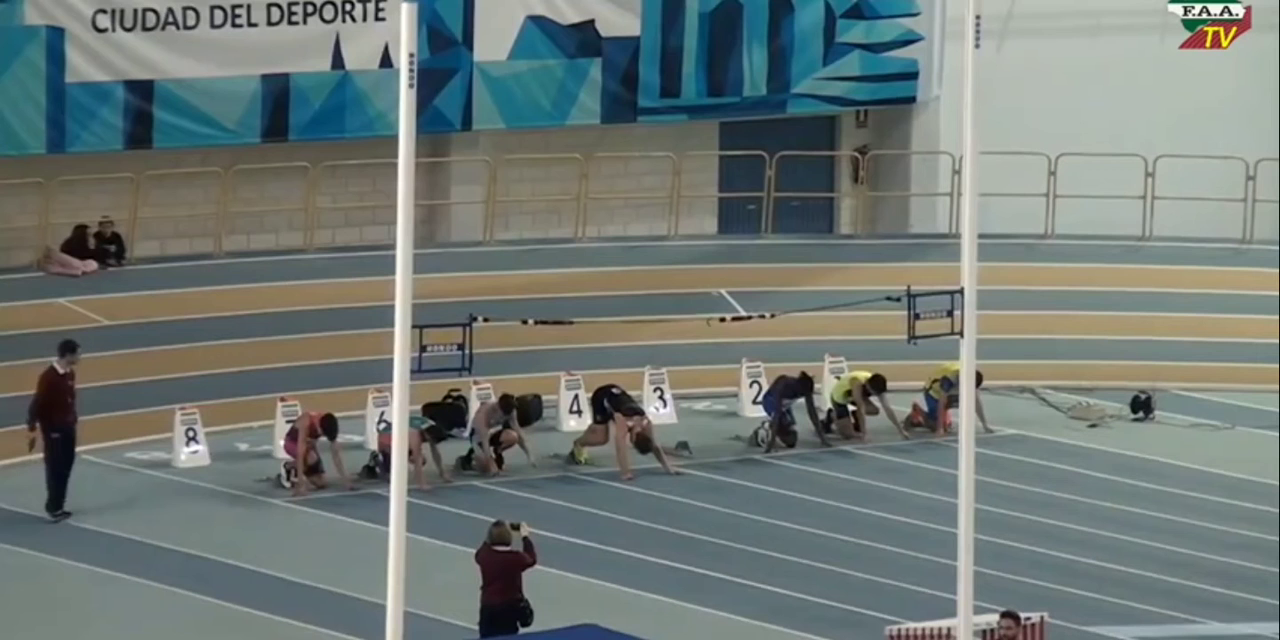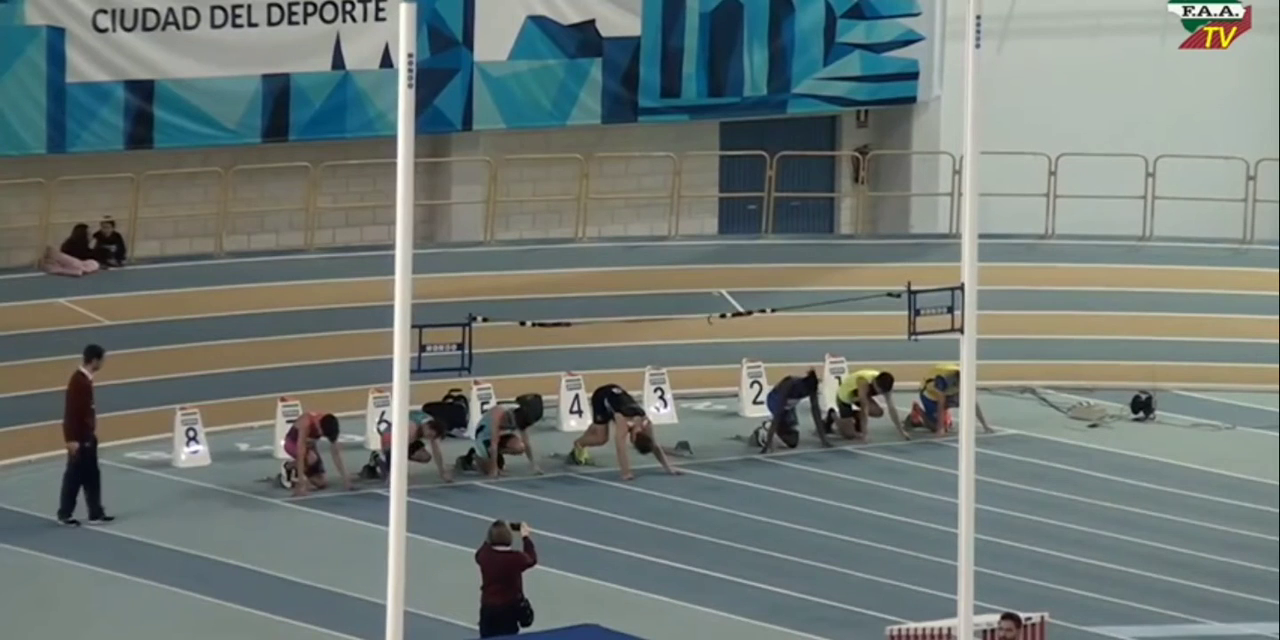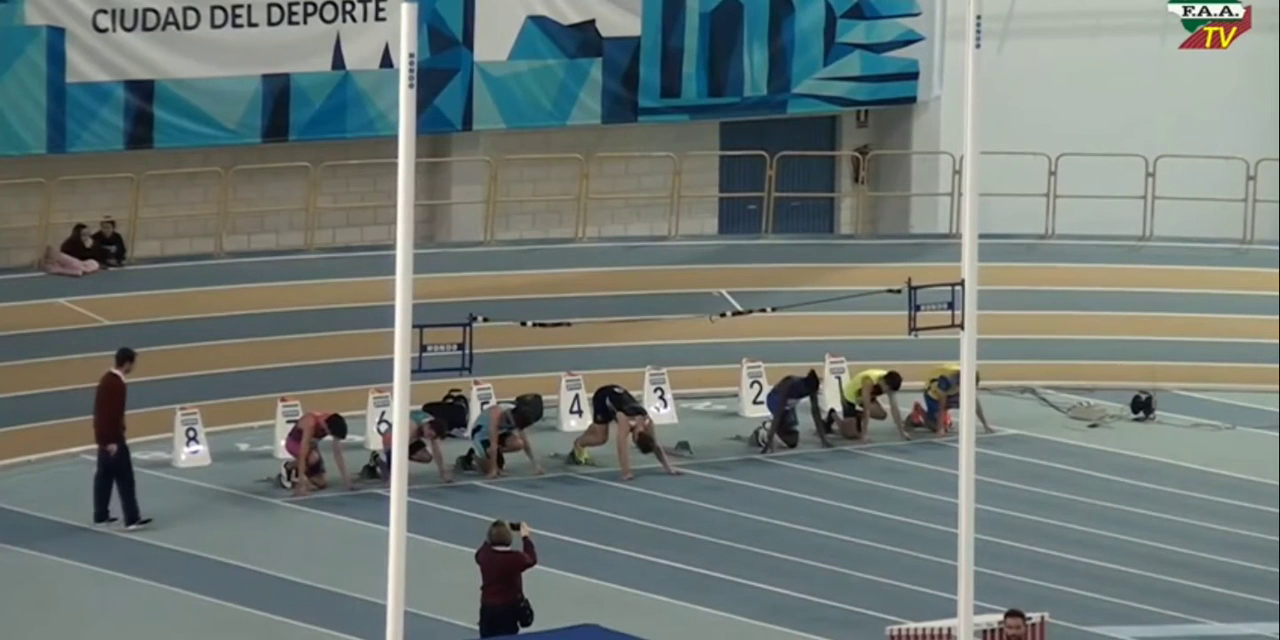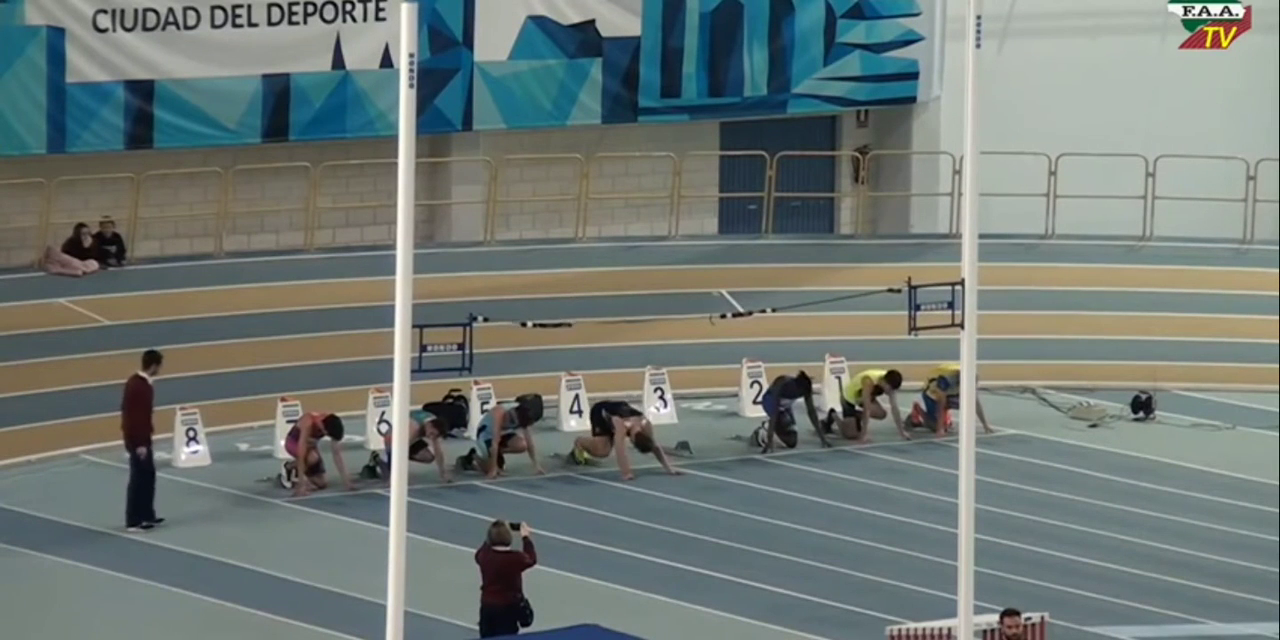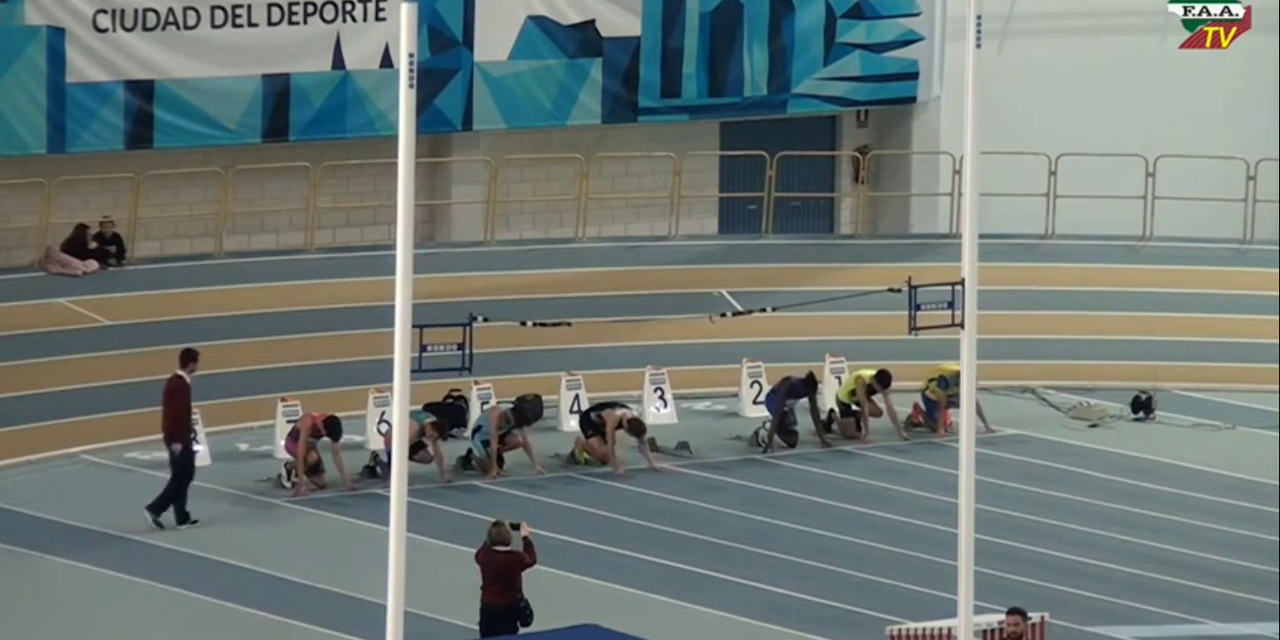
dt=0.7s
person 1, frame 1
left shoulder: (70, 374)
right shoulder: (48, 377)
right elbow: (37, 404)
left wrist: (74, 421)
right wrist: (32, 428)
left hip: (68, 427)
right hip: (53, 429)
left knee: (65, 467)
right knee: (55, 468)
left ankle: (56, 506)
right ankle: (54, 508)
person 1, frame 2
left shoulder: (86, 379)
right shoulder: (78, 381)
right elbow: (71, 412)
right wrist: (72, 439)
left hip: (87, 434)
right hip: (79, 437)
left knee: (92, 474)
right knee: (75, 475)
left ankle: (96, 513)
right ankle: (64, 514)
person 1, frame 3
left shoulder: (107, 379)
right shoulder: (116, 384)
right elbow: (112, 414)
right wrist: (112, 441)
left hip: (103, 435)
right hip: (112, 437)
left knee: (104, 475)
right knee: (125, 477)
left ankle: (101, 516)
right ankle: (132, 519)
person 1, frame 4
left shoulder: (134, 381)
right shoulder: (143, 387)
right elbow: (140, 417)
right wrist: (141, 444)
left hip: (132, 436)
right hip: (138, 439)
left knee: (147, 476)
right knee: (140, 479)
left ankle: (148, 515)
right ankle: (134, 521)
person 1, frame 5
left shoulder: (175, 381)
right shoulder: (181, 385)
right elbow: (176, 414)
right wrist: (177, 440)
left hip: (177, 436)
right hip: (179, 438)
left knee: (181, 475)
right knee: (183, 476)
left ankle: (182, 517)
right ankle: (154, 508)
